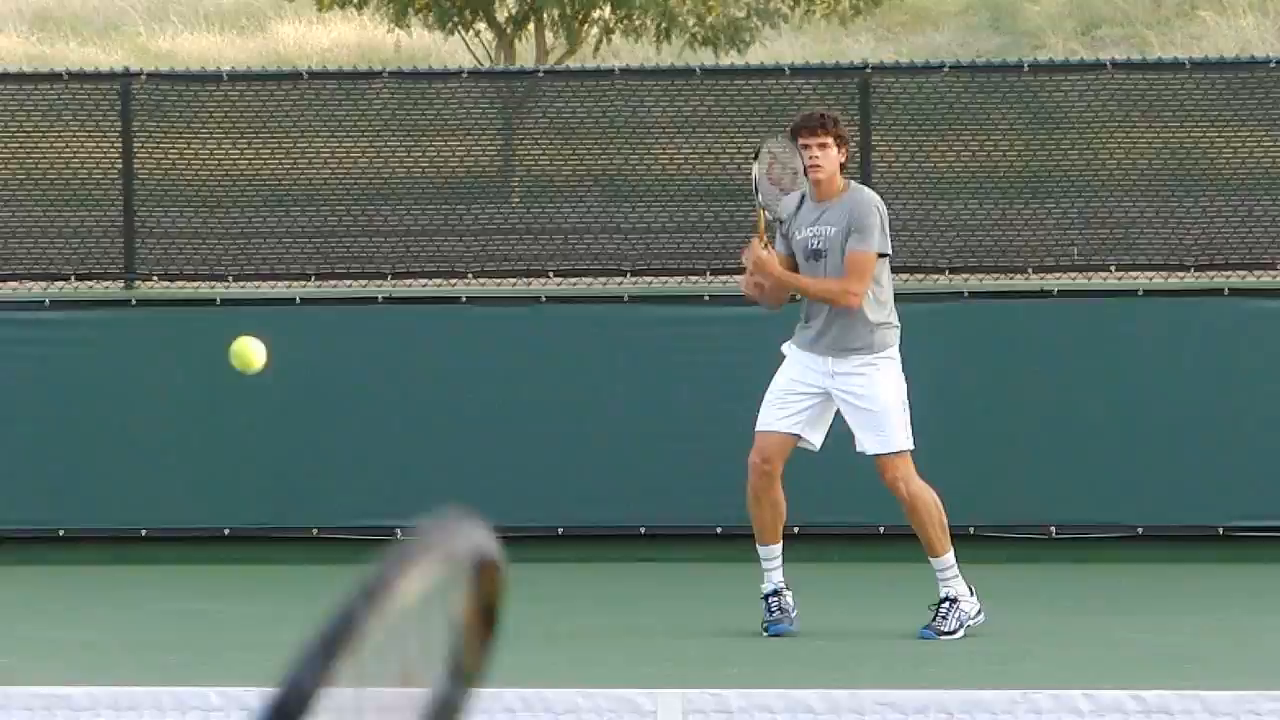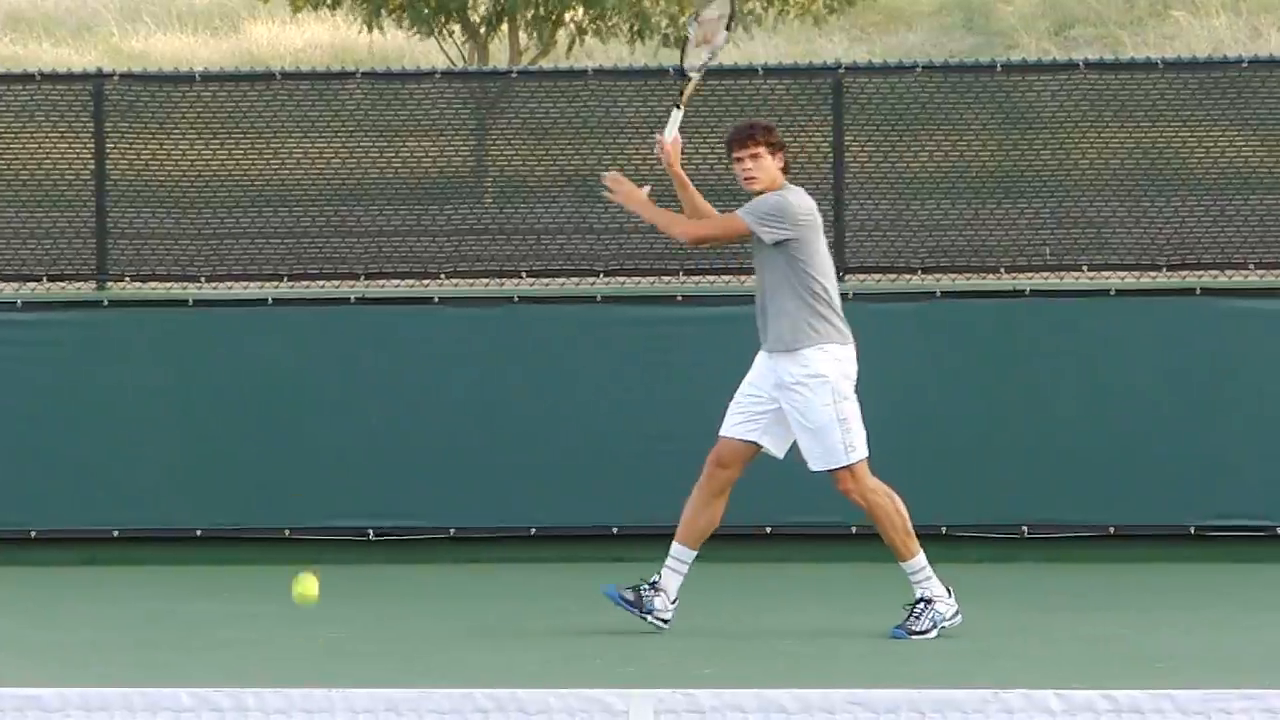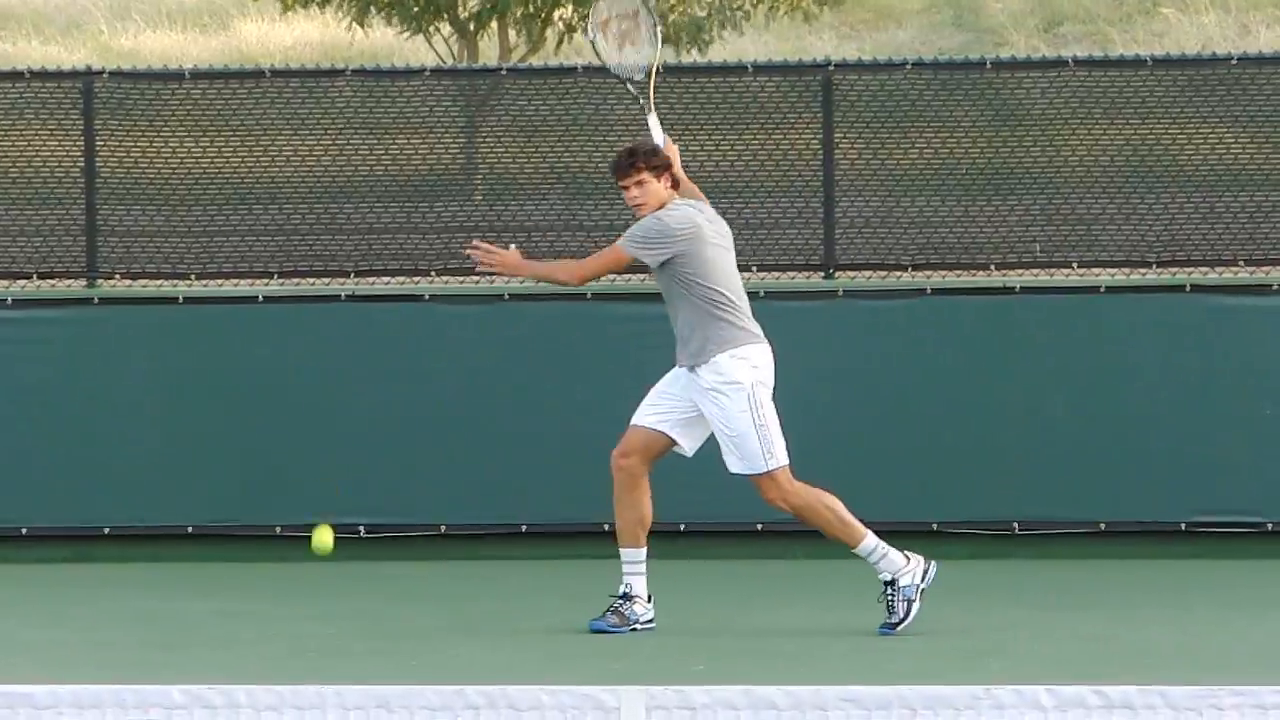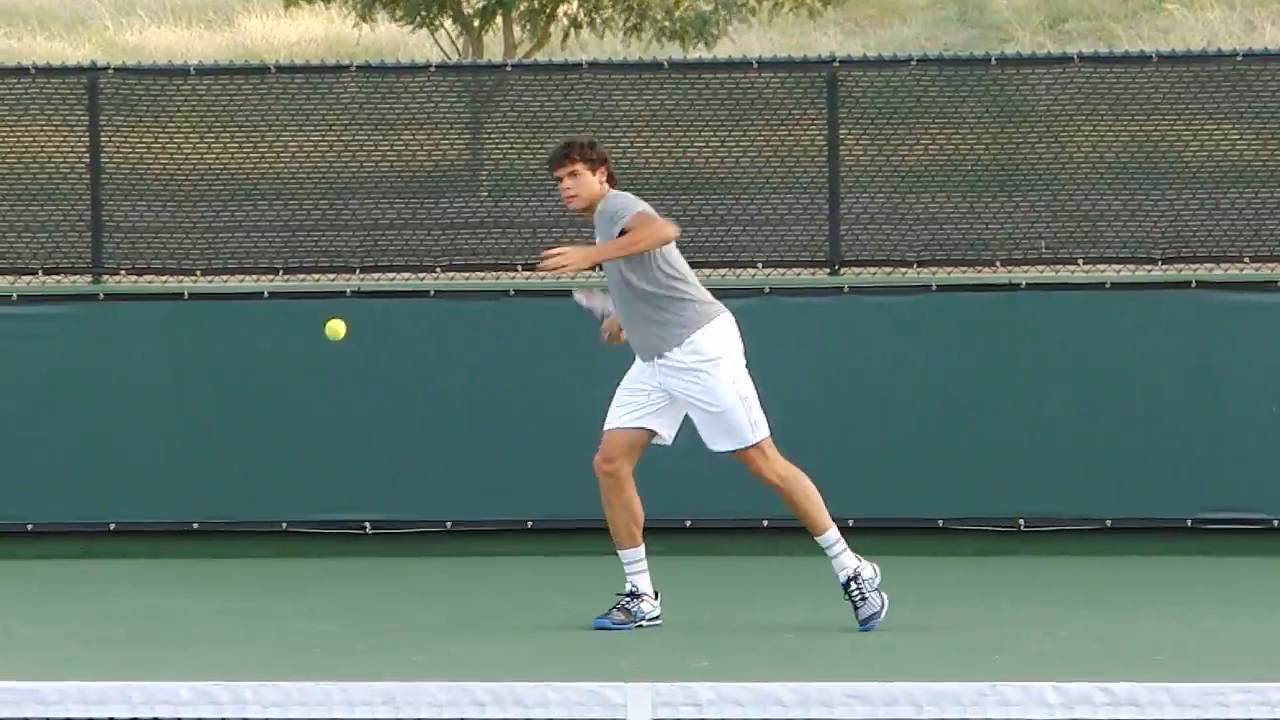
dt=0.3s
person 1, frame 1
left shoulder: (865, 206)
right shoulder: (793, 206)
left elbow: (852, 294)
right elbow: (775, 296)
left wrist: (782, 275)
right wrist: (759, 278)
left hip: (869, 359)
right hip: (807, 356)
left knee: (899, 477)
right knee: (762, 463)
left ankle: (958, 595)
right ankle: (776, 591)
person 1, frame 2
left shoulder: (788, 204)
right shoulder: (763, 208)
left elbow: (697, 233)
right elbow: (714, 225)
left wrist: (640, 205)
right wrist: (676, 171)
left hip: (817, 362)
right hip: (774, 362)
left knee: (854, 482)
right knee: (719, 467)
left ankle: (934, 597)
right ankle: (663, 594)
person 1, frame 3
left shoulder: (666, 221)
right shoulder: (700, 213)
left elbow: (583, 270)
left wrist: (520, 266)
right wrist: (675, 161)
left hip: (732, 367)
right hip: (696, 370)
left knee: (779, 491)
right knee: (627, 459)
left ankle: (899, 569)
right ankle: (635, 599)
person 1, frame 4
left shoulder: (618, 206)
right shoulder: (610, 223)
left elbow: (663, 231)
left wrist: (590, 254)
right wrist: (623, 319)
left hip: (702, 349)
right hip: (656, 361)
left knee: (764, 464)
right knee: (610, 462)
left ankle: (851, 570)
right ankle: (641, 596)
